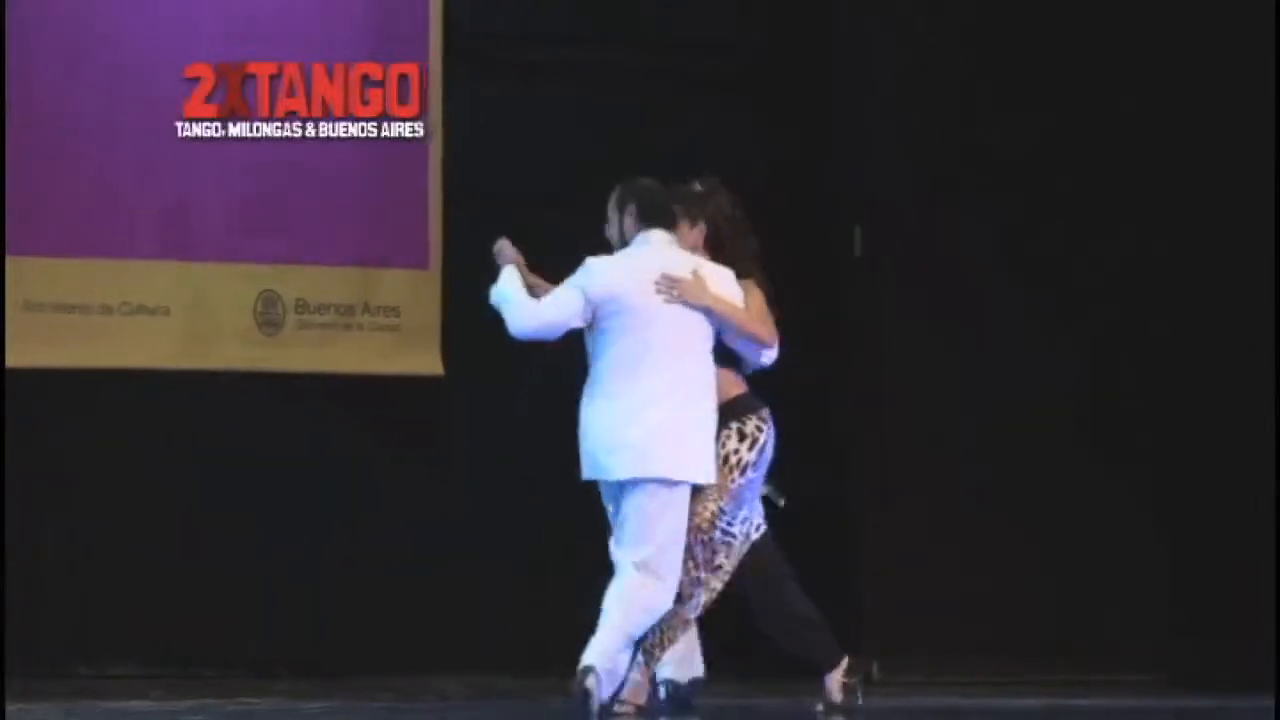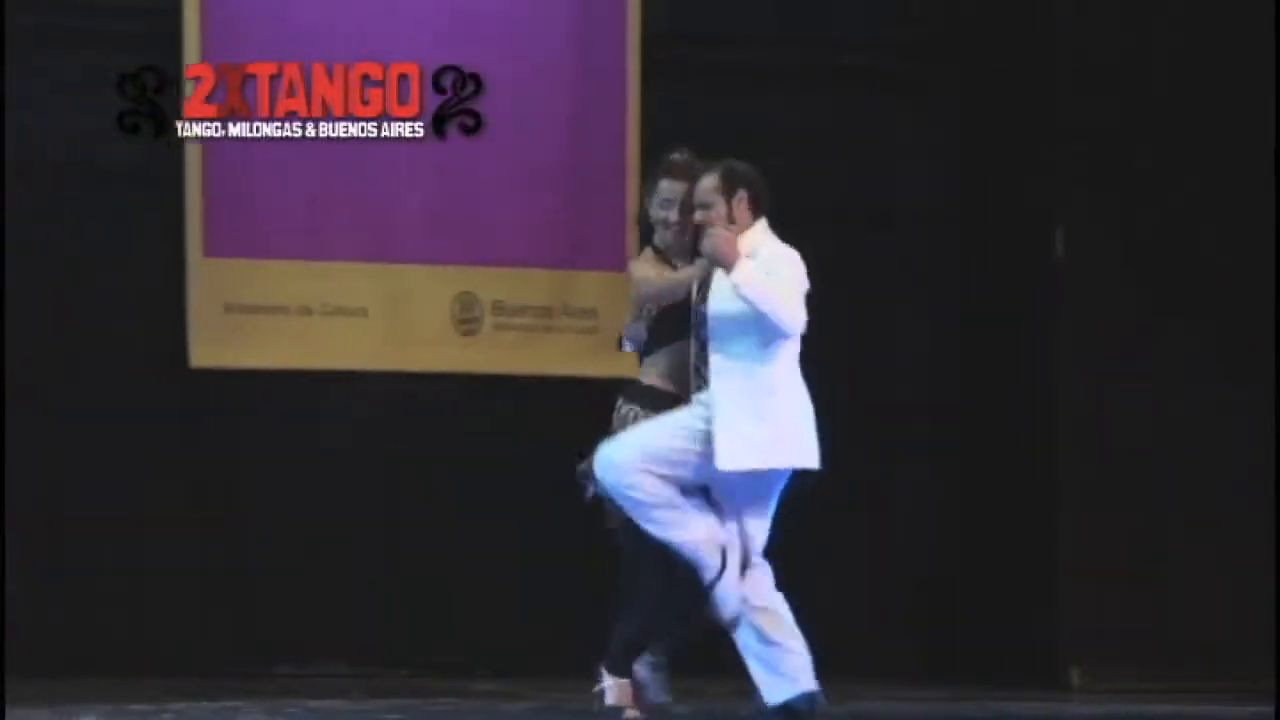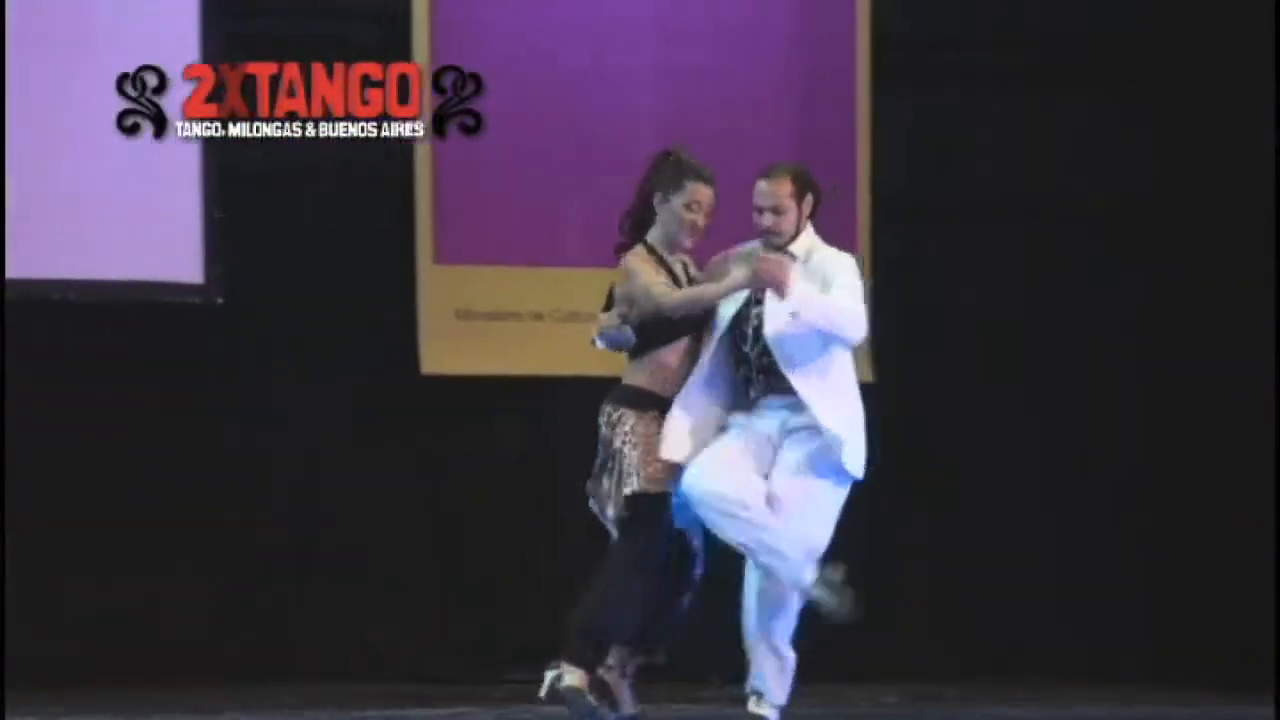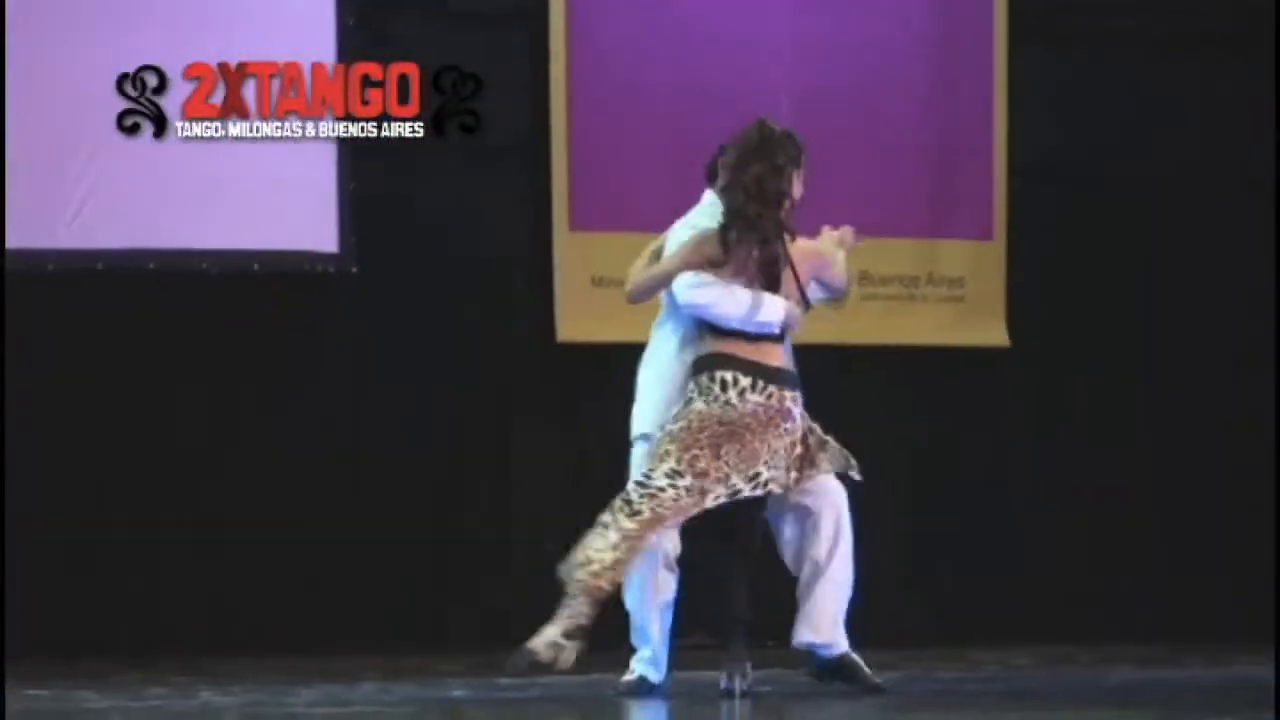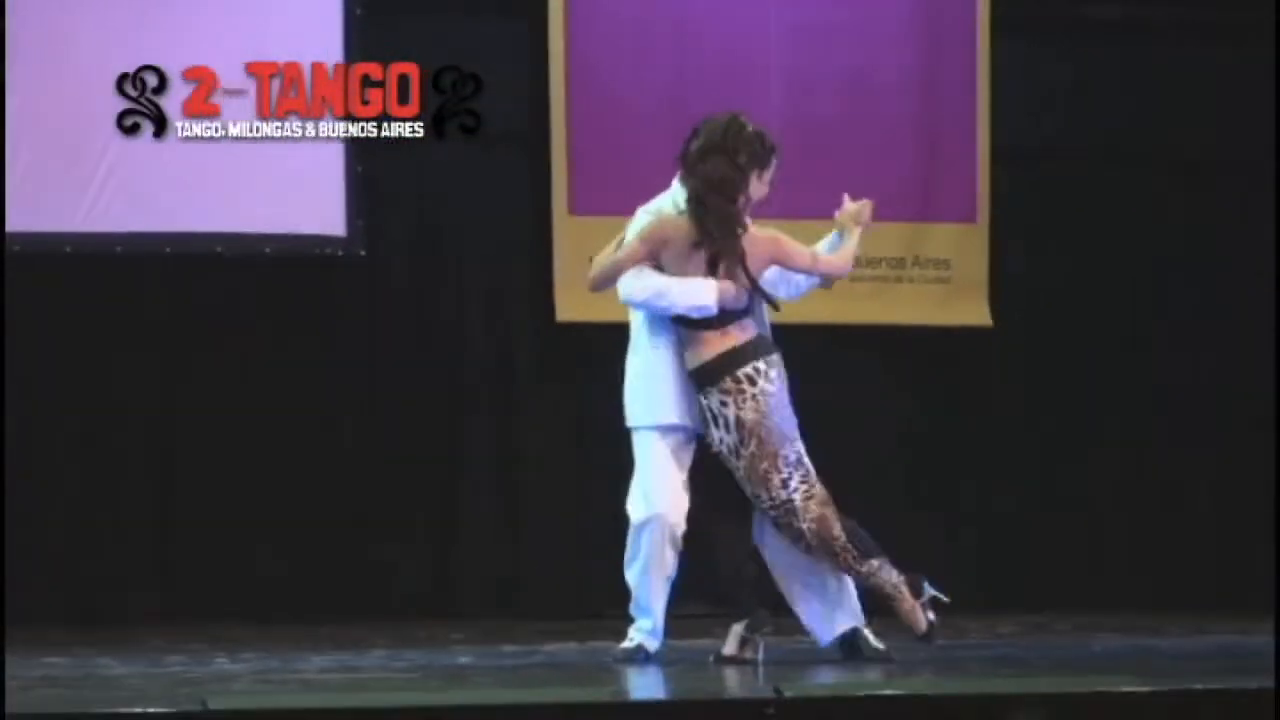
dt=0.7s
person 1, frame 1
left shoulder: (732, 284)
right shoulder: (668, 286)
left elbow: (765, 337)
left wrist: (709, 303)
left hip: (739, 428)
left knee: (695, 547)
right knee: (755, 564)
right ankle: (835, 671)
person 1, frame 2
left shoulder: (705, 265)
right shoulder: (646, 266)
right elbow: (662, 290)
right wrist: (708, 264)
right hip: (650, 415)
right knee: (658, 556)
left ankle: (650, 657)
person 1, frame 3
left shoulder: (688, 264)
right shoulder: (637, 266)
right elbow: (670, 303)
right wrist: (744, 279)
right hip: (639, 419)
left knee: (679, 556)
right knee: (648, 553)
left ankle: (619, 668)
right ankle: (574, 671)
person 1, frame 4
left shoulder: (714, 243)
right shoulder: (807, 254)
right elbow: (838, 277)
left wrist: (656, 253)
right wrist: (833, 246)
left hip: (719, 393)
right hip: (776, 404)
left knee: (639, 509)
left ankle: (567, 626)
person 1, frame 5
left shoulder: (669, 228)
right shoulder: (761, 239)
left elbow: (597, 280)
right elbow: (834, 266)
left wrist: (621, 244)
right wrist: (851, 227)
left hip: (725, 390)
right hip: (759, 374)
left knee: (792, 503)
person 2, frame 1
left shoulder: (605, 273)
right shoulder: (718, 278)
left elbow: (527, 323)
left wrist: (509, 270)
right wrist: (704, 361)
left hip: (610, 438)
right hip: (674, 445)
left knee: (638, 564)
right knee: (645, 574)
right ankle: (598, 670)
person 2, frame 2
left shoulder: (775, 257)
right shoulder: (743, 259)
left elbow: (791, 320)
left wrist: (736, 268)
left hip: (750, 424)
right hip: (736, 421)
left knee: (616, 464)
right knee: (742, 569)
left ankle: (713, 554)
person 2, frame 3
left shoulder: (832, 265)
right shoulder: (736, 265)
left elbow: (847, 330)
left wrist: (788, 288)
left hip: (818, 430)
right hip: (749, 424)
left knee: (770, 561)
right knee: (705, 484)
right ankle: (806, 574)
person 2, frame 4
right shoulder: (696, 232)
left elbow: (793, 297)
right elbow: (691, 290)
right wrist: (775, 312)
right hip: (677, 405)
left knee: (822, 503)
right knee: (653, 535)
left ankle: (826, 646)
right ankle: (649, 662)
person 2, frame 5
right shoulder: (659, 217)
left elbow: (786, 282)
right elbow: (634, 286)
left wrist: (842, 239)
right wrist: (712, 292)
right hip: (668, 393)
right knee: (658, 513)
left ankle: (844, 623)
right ankle: (645, 629)
